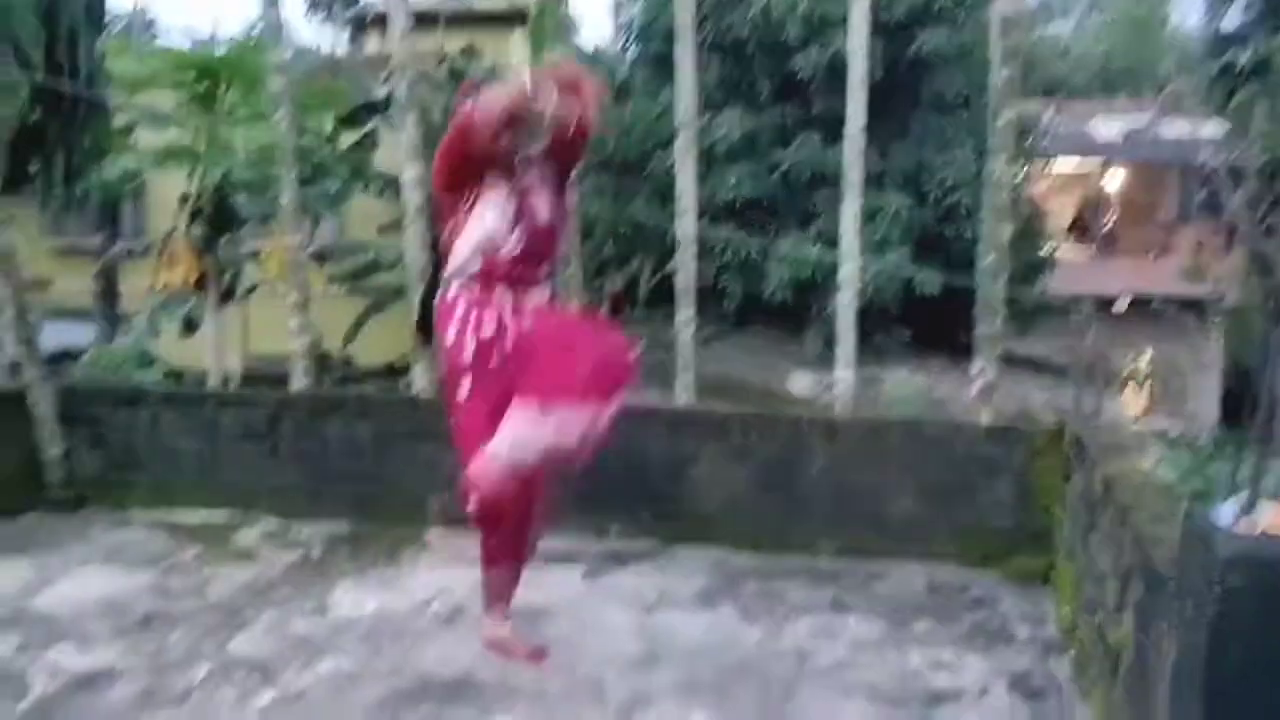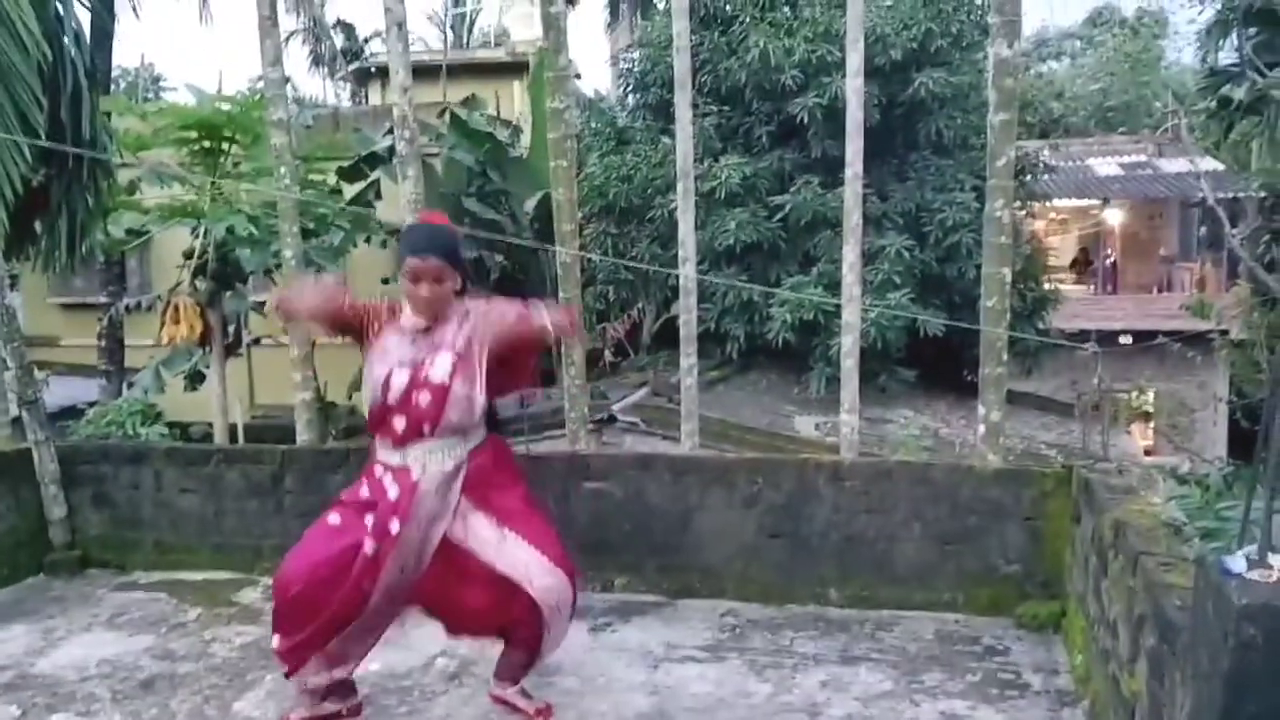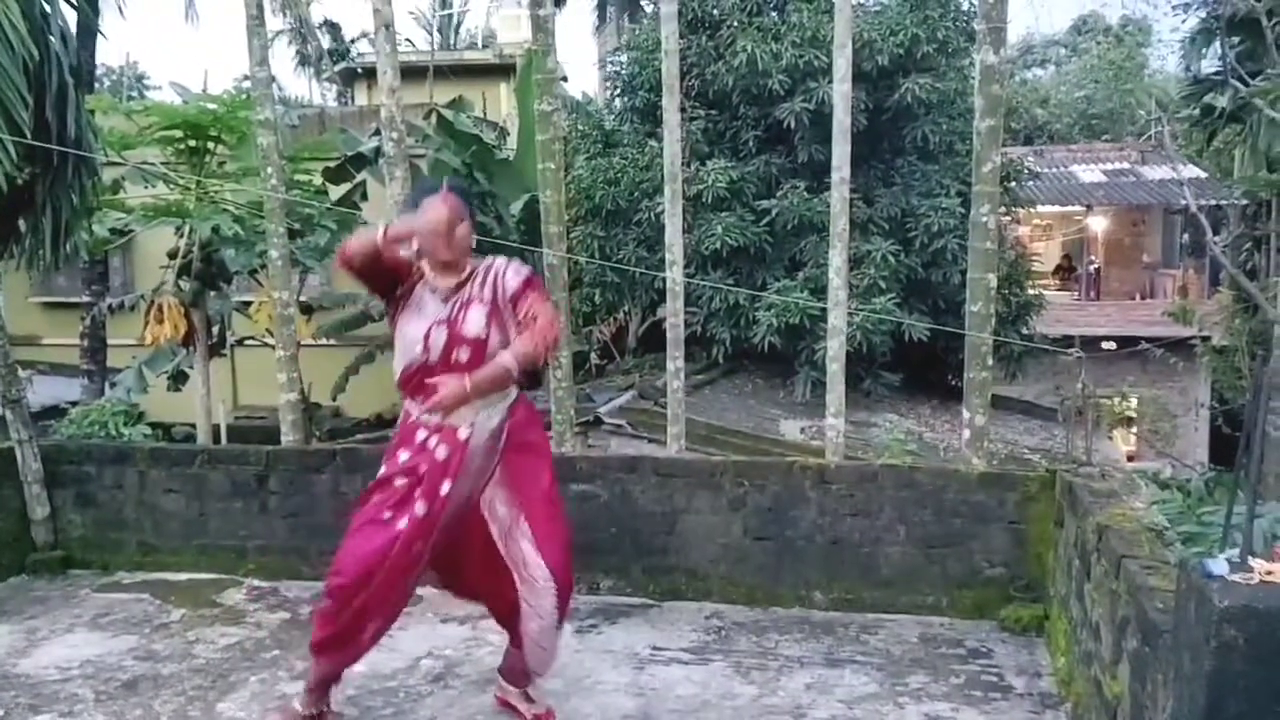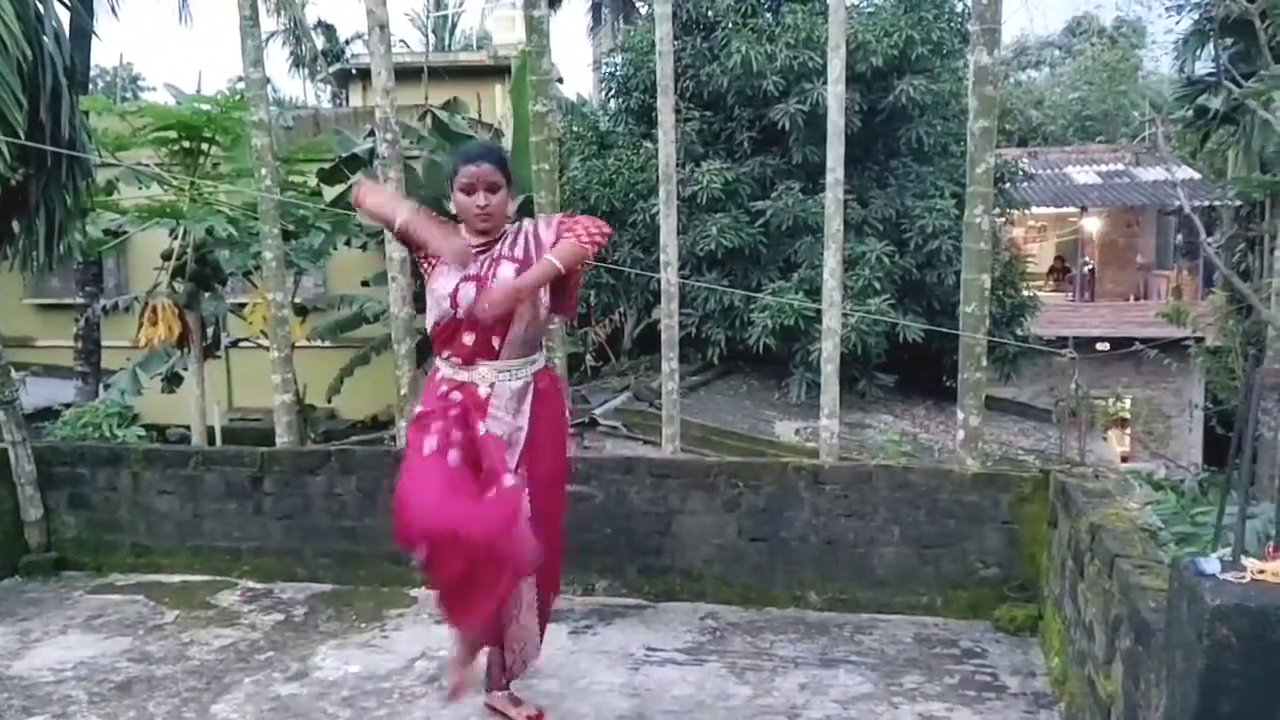
dt=1s
person 1, frame 1
left shoulder: (542, 172)
right shoulder: (458, 179)
left elbow: (581, 122)
right elbow: (471, 123)
left wrist: (574, 97)
right wrist: (528, 89)
left hip: (532, 321)
right hip: (477, 320)
left knee: (519, 479)
right knee: (597, 353)
left ankle: (496, 618)
right ankle: (500, 456)
person 1, frame 2
left shoulder: (483, 320)
right shoulder: (378, 319)
left elbow: (563, 320)
right elbow: (294, 306)
left wrist: (522, 323)
right wrist: (306, 299)
left hip: (470, 481)
right hip: (392, 483)
left knee: (550, 586)
right knee: (303, 581)
person 1, frame 3
left shoulder: (504, 276)
right shoulder: (406, 280)
left elbow: (544, 330)
right elbow: (352, 254)
left wrist: (476, 383)
right wrist: (410, 228)
left hip: (502, 440)
right hip: (427, 444)
left knee: (543, 564)
right knee: (366, 564)
person 1, frame 4
left shoulder: (536, 235)
right shoulder: (437, 242)
left elbow: (593, 232)
right elbow: (369, 195)
left wrist: (523, 285)
right wrist: (426, 229)
left hip: (523, 405)
right hip: (452, 401)
left knee: (519, 537)
right knee: (436, 514)
right ankle: (468, 638)
